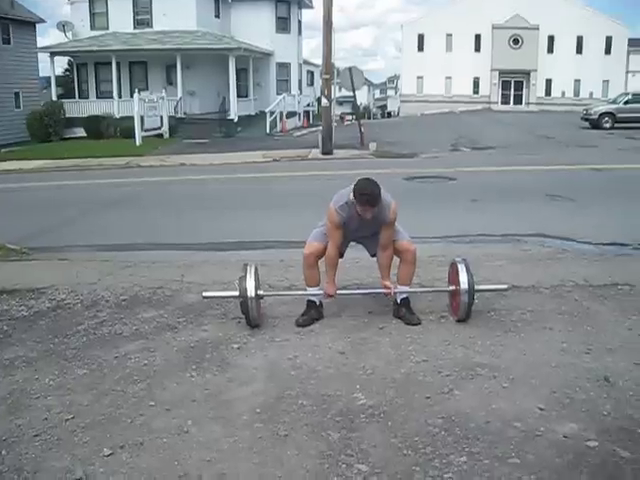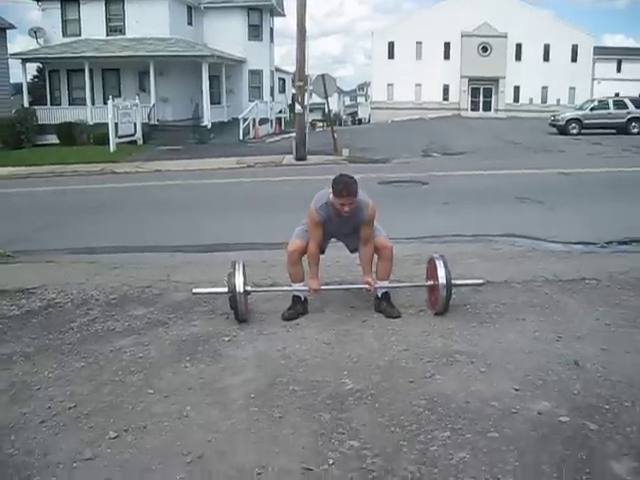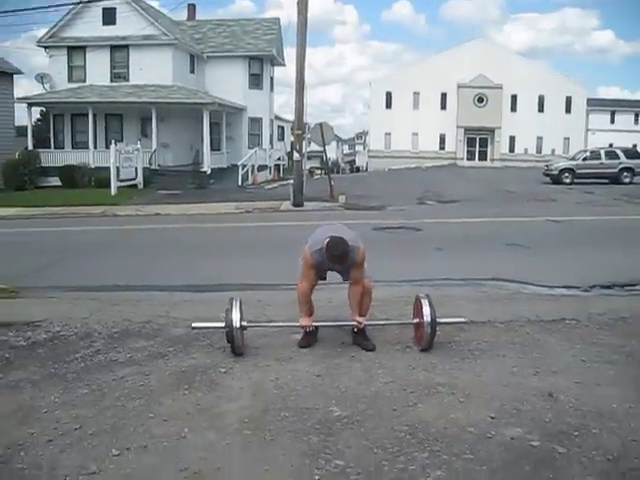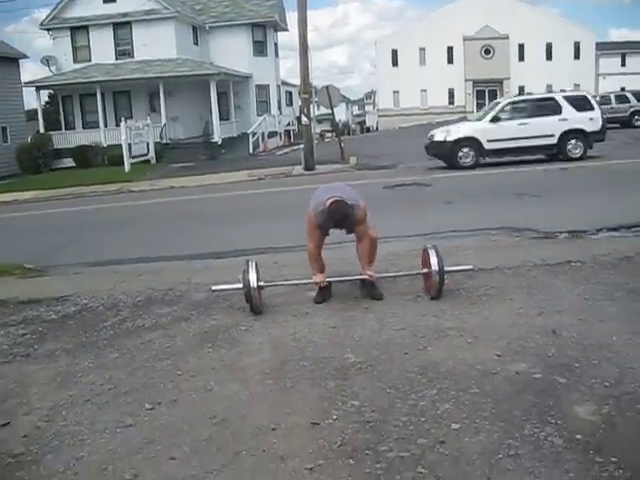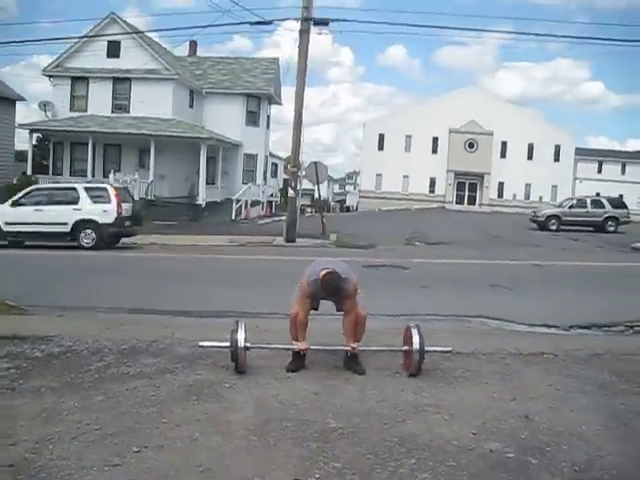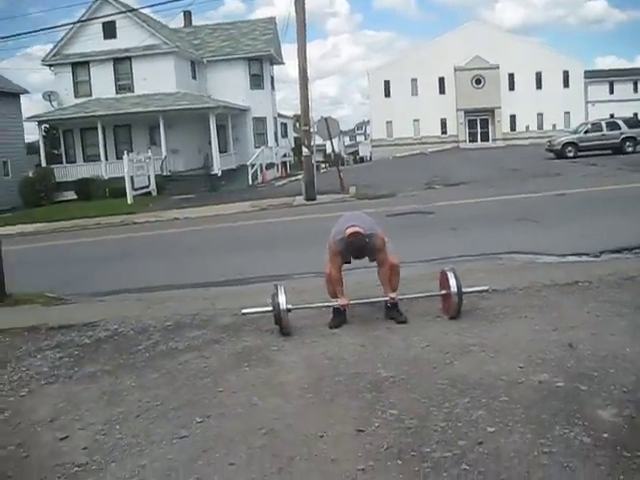
dt=0.7s
person 1, frame 1
left shoulder: (389, 208)
right shoulder: (337, 208)
left elbow: (385, 247)
right elbow: (333, 247)
left wrist: (385, 279)
right wrist: (330, 281)
left hip: (376, 231)
right hip: (337, 231)
left knee: (409, 251)
right knee: (309, 254)
left ankle: (402, 303)
right ankle: (314, 305)
person 1, frame 2
left shoulder: (367, 207)
right shoulder: (317, 208)
left elbow: (366, 243)
right elbow: (314, 245)
left wrist: (367, 274)
right wrist: (313, 278)
left hip: (354, 229)
right hip: (319, 228)
left knee: (386, 247)
right knee: (293, 251)
left ankle: (382, 298)
right ankle: (299, 300)
person 1, frame 3
left shoulder: (358, 251)
right shoulder: (311, 252)
left elbow: (356, 284)
right elbow: (305, 285)
left wrist: (355, 315)
right wrist: (304, 316)
left hip: (348, 257)
right hip: (317, 253)
left knee: (366, 287)
right knee: (303, 285)
left ankle: (359, 331)
right ankle: (310, 330)
person 1, frame 4
left shoulder: (359, 208)
right shoulder: (314, 213)
left elbow: (362, 239)
right elbow: (312, 245)
left wrist: (367, 269)
right wrist: (317, 274)
left hip: (350, 211)
right hip: (323, 211)
left knee: (372, 237)
right knee: (316, 245)
left ankle: (366, 281)
right ankle: (324, 286)
person 1, frame 5
left shoulder: (350, 283)
right shoulder: (308, 282)
left elbow: (349, 314)
right elbow: (303, 314)
left wrist: (350, 342)
right wrist: (302, 341)
left hip: (341, 289)
right hip: (314, 287)
left knee: (361, 315)
right knee: (295, 314)
left ankle: (352, 356)
person 1, frame 6
left shoulder: (377, 237)
right shoulder: (335, 241)
left elbow: (383, 266)
right elbow: (335, 270)
left wrist: (389, 292)
right wrist: (341, 297)
left hip: (368, 235)
right hip: (342, 238)
left knee: (394, 263)
right knee: (329, 273)
left ankle: (391, 306)
